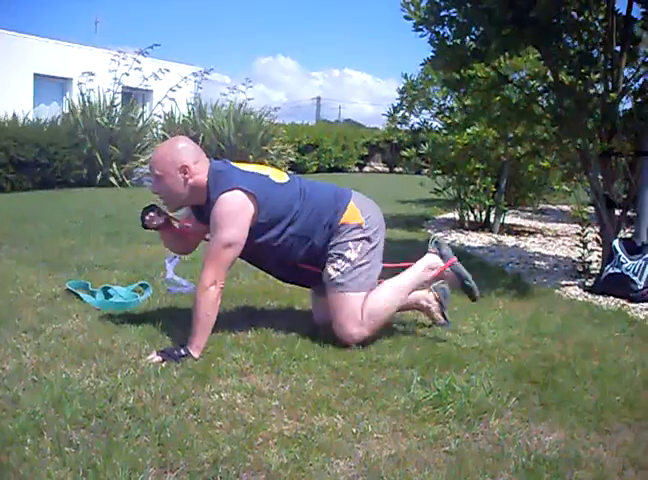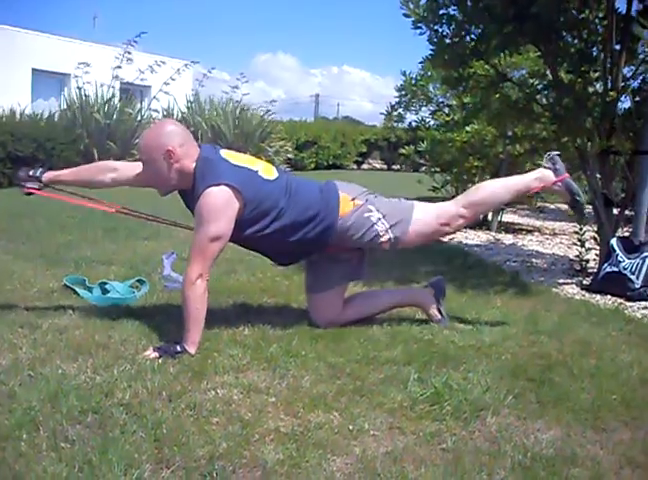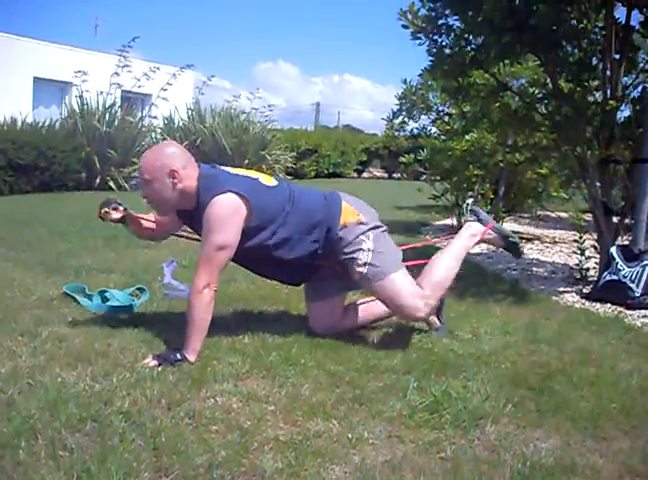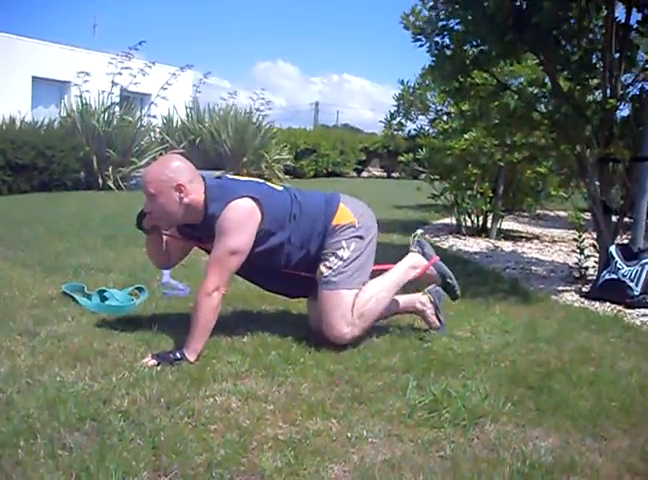
dt=0.5s
person 1, frame 1
left shoulder: (230, 200)
right shoulder: (205, 191)
left elbow: (211, 283)
right elbow: (183, 246)
left wrist: (192, 350)
right wrist: (162, 225)
left hip: (352, 221)
right hip: (339, 224)
left knee: (351, 330)
right knee: (326, 317)
left ankle: (431, 265)
right ankle: (424, 298)
person 1, frame 2
left shoulder: (215, 193)
right shoulder: (193, 161)
left elbow: (196, 277)
right elbow: (113, 171)
left wrist: (188, 345)
right wrist: (46, 177)
left hip: (346, 215)
right hip: (329, 227)
left knee: (453, 213)
right knee: (326, 317)
left ankle: (545, 177)
right ankle: (421, 295)
person 1, frame 3
left shoulder: (222, 203)
right shoulder: (189, 193)
left elbow: (204, 286)
right elbow: (155, 230)
left wrist: (188, 354)
right wrist: (126, 218)
left hip: (345, 224)
right hip: (327, 238)
left knee: (417, 304)
right knee: (325, 324)
left ankle: (474, 230)
right ankle: (419, 306)
person 1, frame 4
left shoulder: (234, 211)
right shoulder: (188, 213)
left elbow: (213, 289)
right elbow: (165, 261)
left wrist: (188, 352)
right wrist: (151, 230)
left hip: (344, 223)
right hip: (327, 231)
left knee: (342, 330)
right knee: (321, 324)
left ankle: (414, 263)
right ankle: (419, 301)
